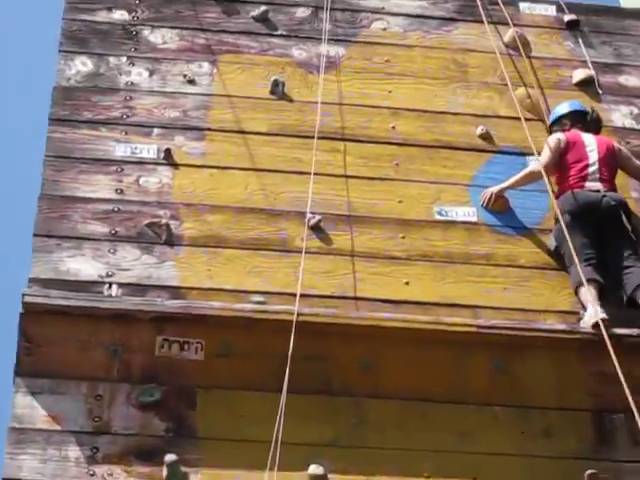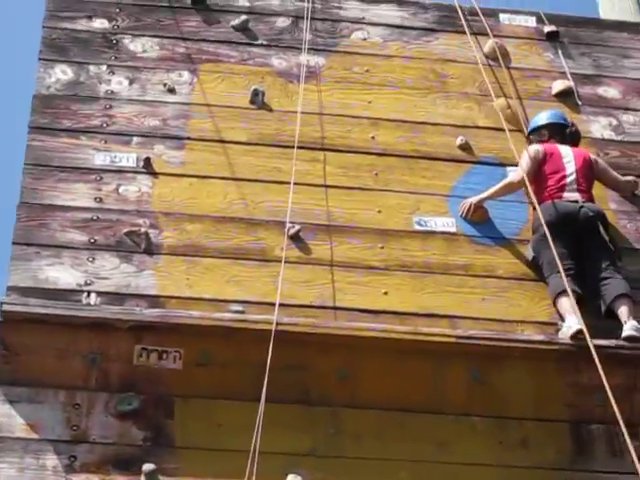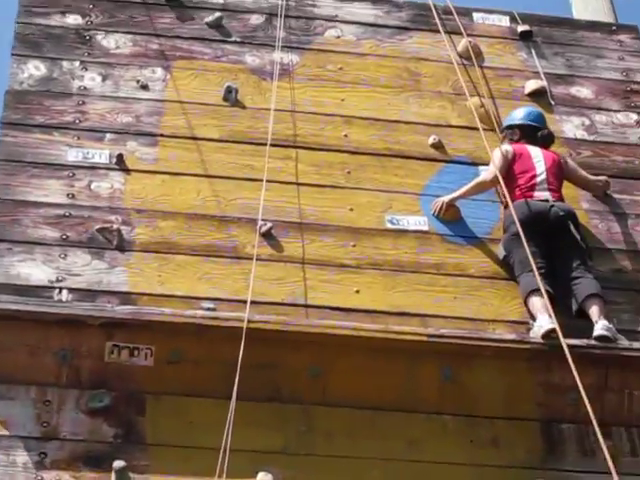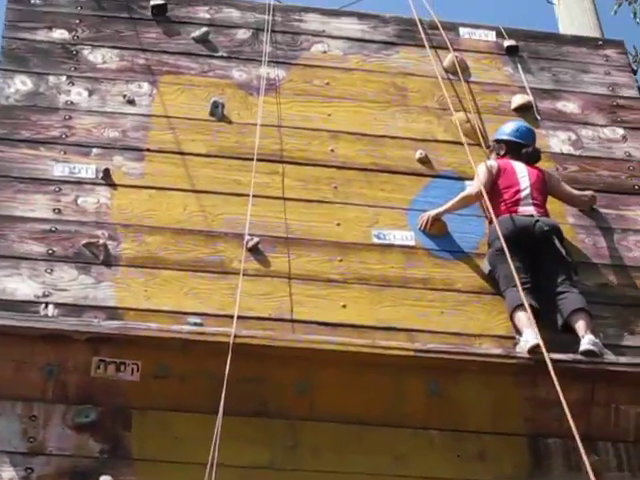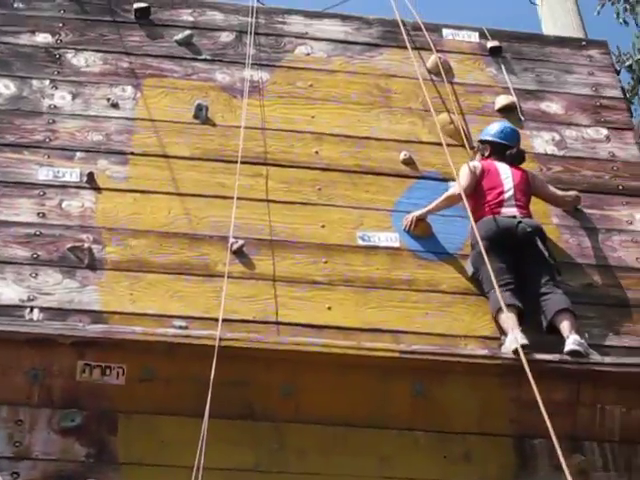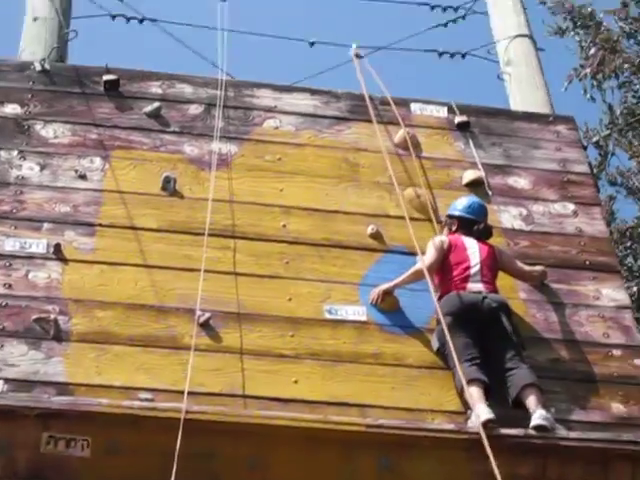
dt=0.1s
person 1, frame 1
left shoulder: (559, 138)
right shoulder: (610, 144)
left elbow: (540, 169)
left wrist: (501, 187)
left hip: (575, 203)
right hip: (612, 202)
left knee: (582, 260)
left ankle: (593, 308)
person 1, frame 2
left shoulder: (536, 151)
right shoulder: (587, 157)
left elbow: (518, 180)
left wrist: (481, 198)
left hip: (552, 213)
right hip: (590, 213)
left knee: (559, 271)
right knee: (607, 271)
left ankle: (571, 319)
person 1, frame 3
left shoulder: (506, 150)
right shoulder: (557, 158)
left elbow: (489, 179)
right elbow: (596, 185)
left wrist: (452, 197)
right wrist: (604, 183)
left hip: (523, 212)
right hip: (561, 212)
left knee: (529, 270)
right knee: (577, 271)
left ankle: (543, 318)
right ankle: (601, 321)
person 1, frame 4
left shoulder: (491, 166)
right shoulder: (542, 174)
left elbow: (475, 193)
right elbow: (581, 200)
left wrist: (440, 211)
right wrist: (589, 197)
left hip: (508, 227)
right hip: (545, 227)
left knee: (515, 286)
right knee: (563, 285)
left ankle: (529, 334)
right ankle: (586, 335)
person 1, frame 5
left shoulder: (475, 167)
right shoulder: (526, 175)
left elbow: (458, 193)
right elbow: (565, 200)
left wrist: (424, 212)
right wrist: (573, 197)
left hip: (491, 229)
right hip: (529, 228)
left knee: (500, 286)
right knee: (546, 286)
left ankle: (514, 334)
right ankle: (571, 335)
person 1, frame 6
left shoulder: (442, 241)
right shoulder: (493, 250)
left elbow: (426, 267)
right elbow: (532, 275)
left wrist: (391, 285)
right wrist: (540, 272)
left hip: (457, 304)
right hip: (494, 305)
left knee: (466, 361)
right knee: (512, 361)
left ankle: (480, 407)
right ankle: (537, 410)
